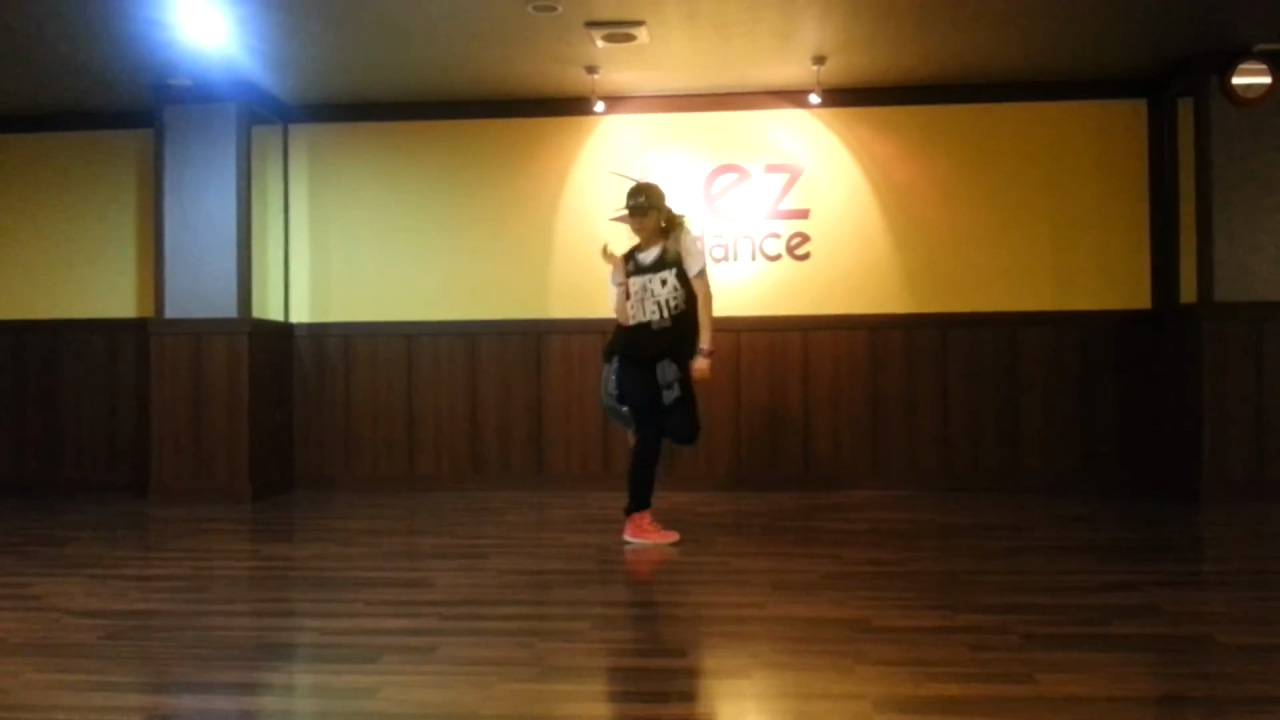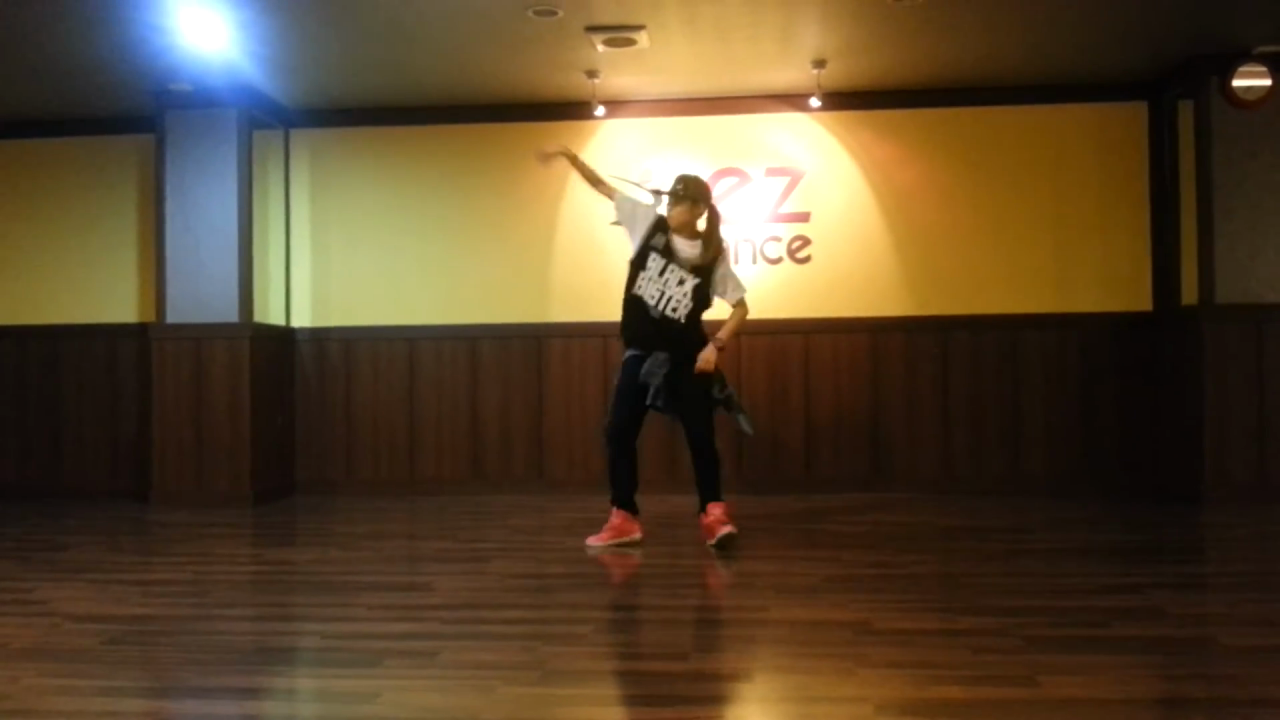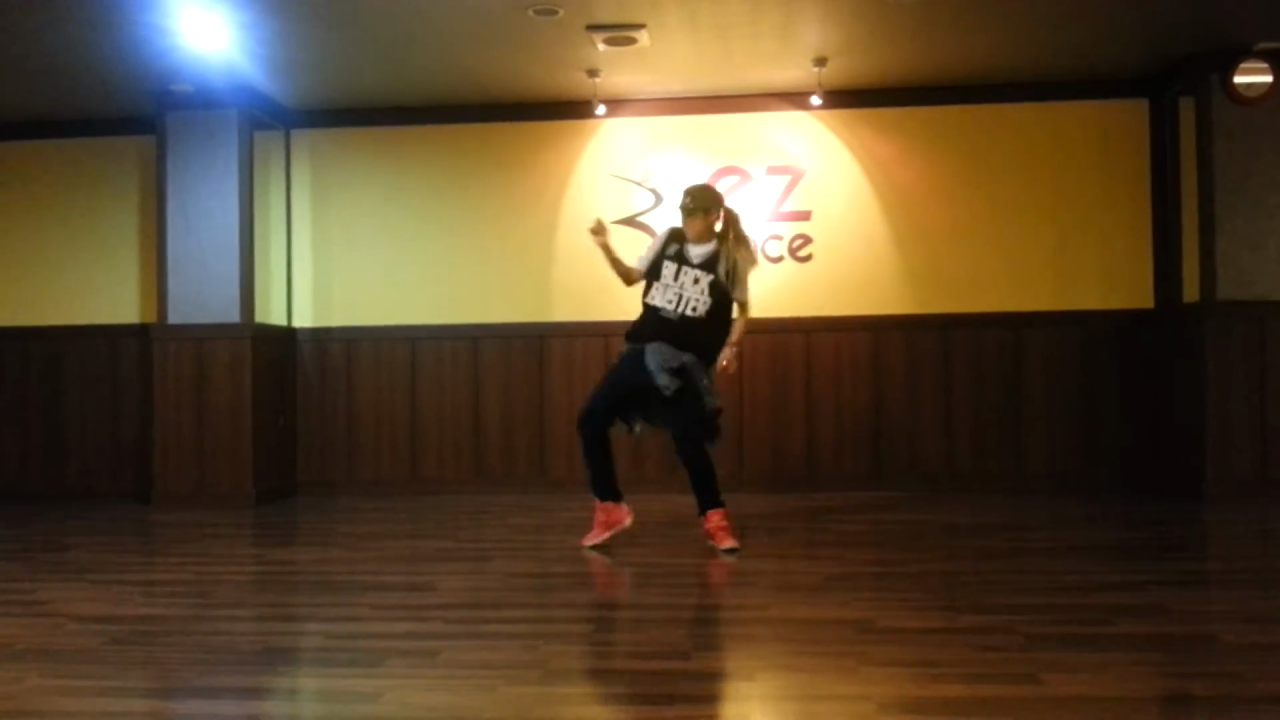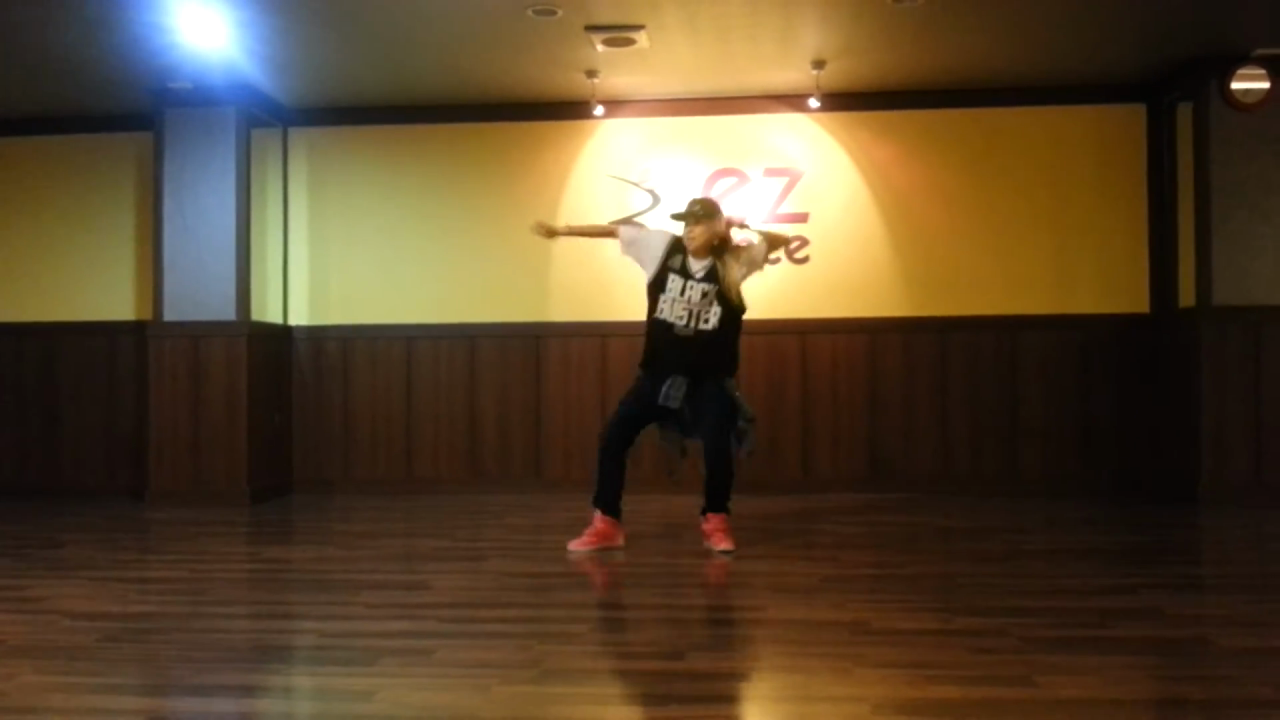
dt=0.4s
person 1, frame 1
left shoulder: (684, 242)
right shoulder: (628, 261)
left elbow: (703, 294)
right elbow: (624, 317)
left wrist: (704, 350)
right wrist: (618, 273)
left hip: (672, 356)
right hip: (634, 359)
left knee: (685, 430)
right knee: (649, 434)
left ankle: (642, 432)
right ankle: (638, 520)
person 1, frame 2
left shoulder: (713, 256)
right shoulder: (650, 223)
left elbow: (741, 308)
right elbow: (605, 187)
left wrist: (716, 345)
right wrist: (568, 156)
left hip: (685, 358)
right hip: (641, 354)
left knee: (701, 437)
right knee: (620, 431)
left ankle: (714, 517)
right ankle: (624, 519)
person 1, frame 3
left shoulder: (729, 259)
right shoulder: (668, 240)
left elbow: (741, 311)
right elbow: (632, 278)
left wrist: (731, 346)
right wrist: (605, 246)
left hip: (686, 362)
right hip: (642, 353)
left knee: (689, 442)
right knee: (590, 421)
left ankle: (715, 521)
right ankle: (610, 510)
person 1, frame 4
left shoulder: (730, 263)
right shoulder: (663, 246)
left elbow: (780, 241)
right elbow: (614, 230)
left wrist: (741, 226)
right wrist: (560, 230)
left hip: (709, 380)
right hip: (659, 375)
left knee: (718, 450)
right knee: (614, 438)
left ankle: (715, 524)
right ankle: (606, 525)
